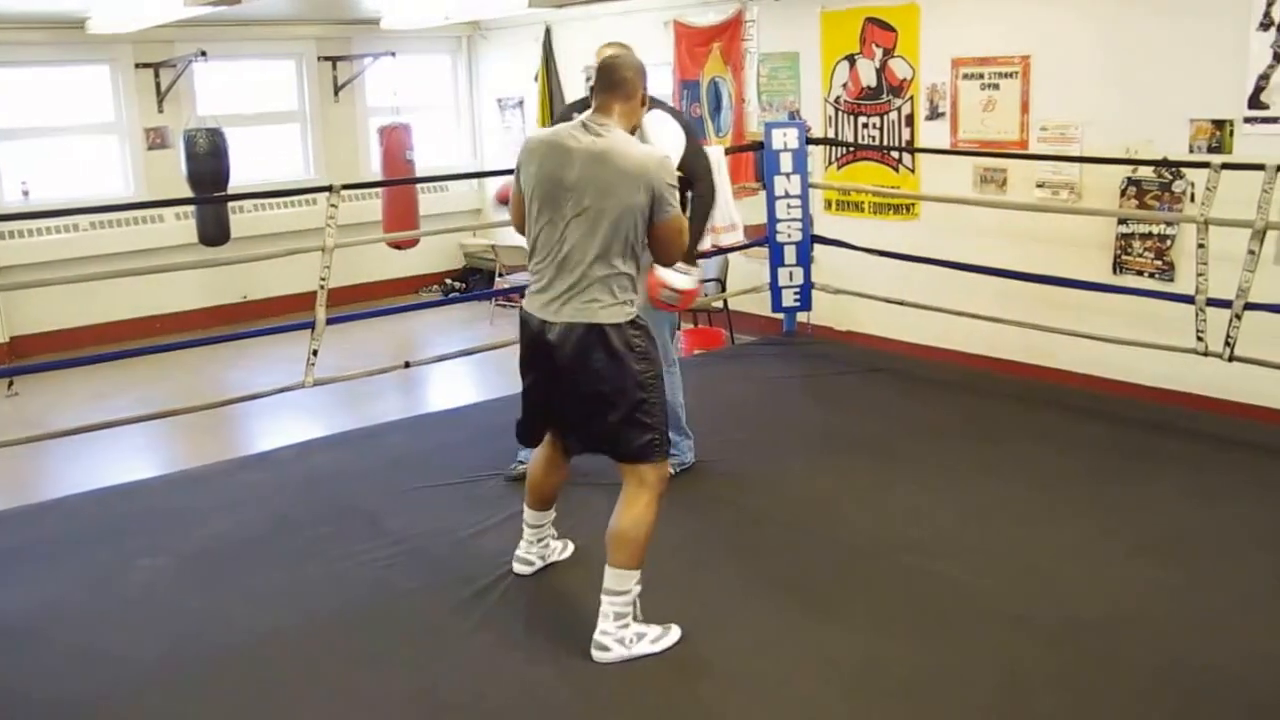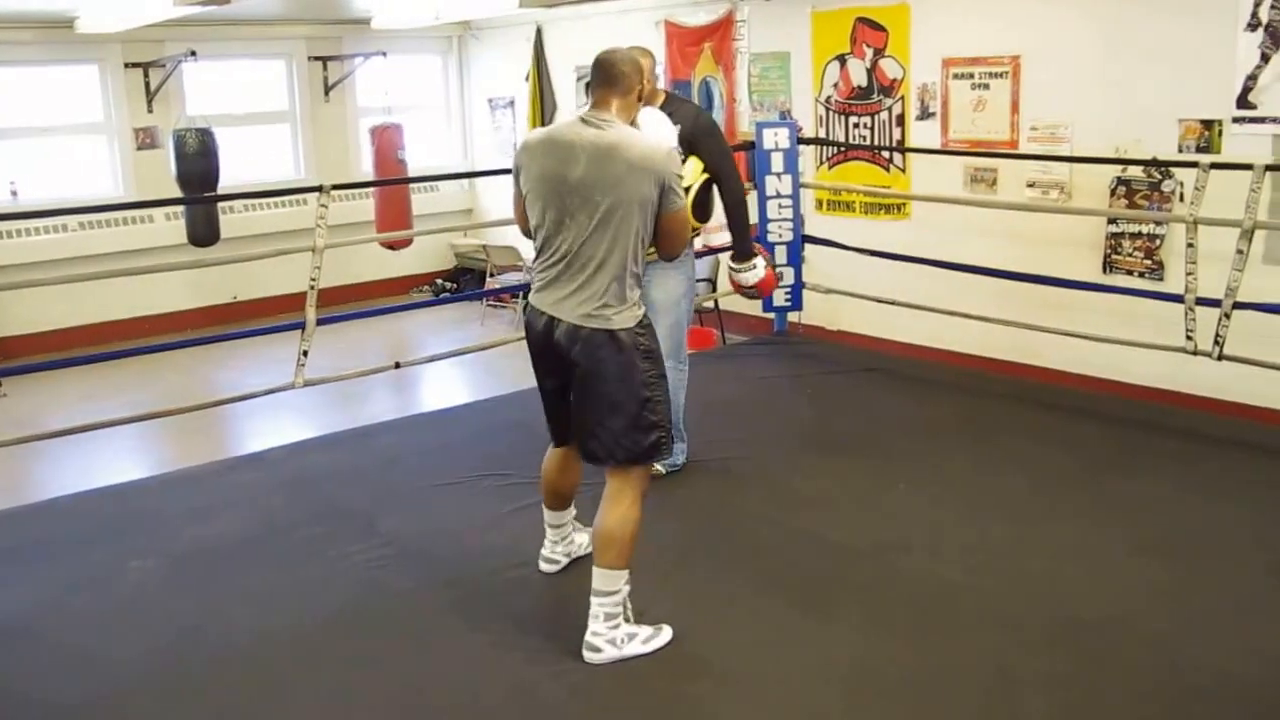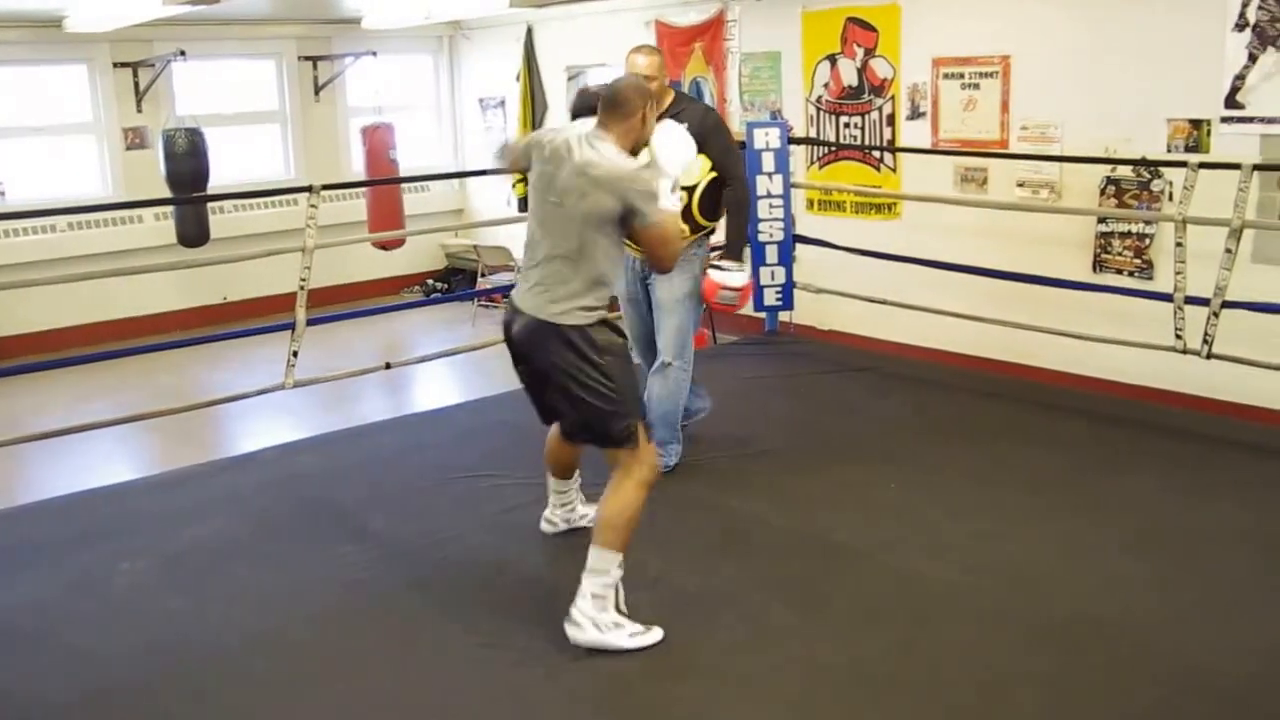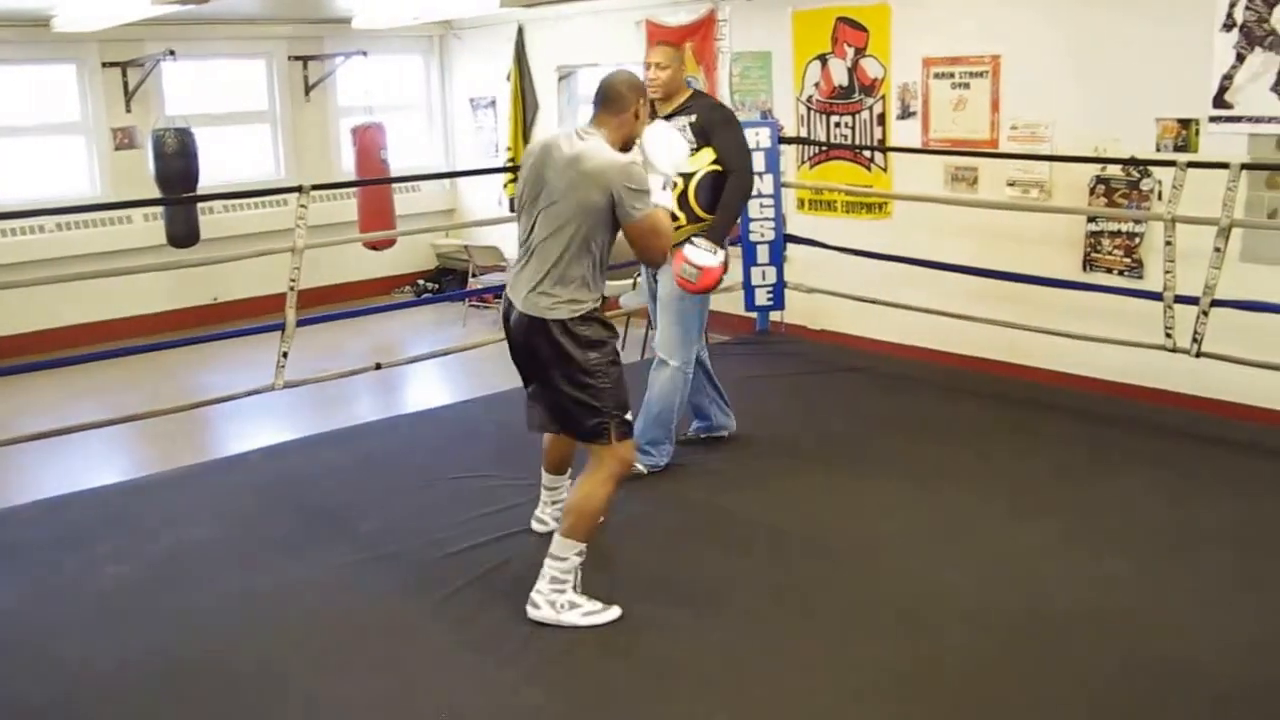
dt=0.3s
person 1, frame 1
left shoulder: (536, 146)
right shoulder: (649, 164)
right elbow: (671, 252)
left hip: (539, 320)
right hip: (604, 331)
left knee: (555, 438)
right knee: (647, 475)
left ankle: (534, 546)
right ankle: (615, 626)
person 1, frame 2
left shoulder: (534, 146)
right shoulder: (656, 158)
right elbow: (673, 247)
left hip: (544, 317)
right hip: (609, 330)
left knee: (568, 439)
right knee: (628, 475)
left ankle: (558, 543)
right ankle: (607, 628)
person 1, frame 3
left shoulder: (554, 143)
right shoulder: (631, 176)
left elbow: (509, 155)
right elbow: (665, 257)
right wrist: (665, 190)
left hip: (524, 317)
right hip: (573, 329)
left knee: (571, 416)
right knee: (636, 463)
left ankle: (561, 509)
right ankle: (595, 610)
person 1, frame 4
left shoulder: (544, 146)
right shoulder: (622, 170)
right elbow: (654, 252)
right wrist: (659, 186)
left hip: (520, 307)
right hip: (567, 321)
left knee: (567, 419)
right knee: (611, 455)
left ankle: (552, 509)
right ankle: (555, 591)
person 2, frame 1
left shoulder: (665, 120)
right shoulder: (574, 116)
left elbow: (702, 186)
left wrist: (685, 253)
left knee: (656, 358)
left ankle: (677, 449)
person 2, frame 2
left shoulder: (690, 120)
left elbow: (731, 183)
left wrist: (744, 249)
left hip: (668, 257)
left knee: (666, 355)
left ankle: (668, 449)
person 2, frame 3
left shoulder: (699, 119)
left elbow: (735, 183)
left wrist: (733, 252)
left hip: (680, 255)
right hip: (632, 254)
left knee: (671, 355)
right knee: (646, 349)
left ankle: (659, 449)
right ankle: (691, 403)
person 2, frame 4
left shoulder: (709, 114)
left elbow: (741, 175)
left wrist: (713, 232)
left knee: (671, 352)
right knee: (683, 343)
left ankle: (650, 450)
right ankle: (714, 419)
